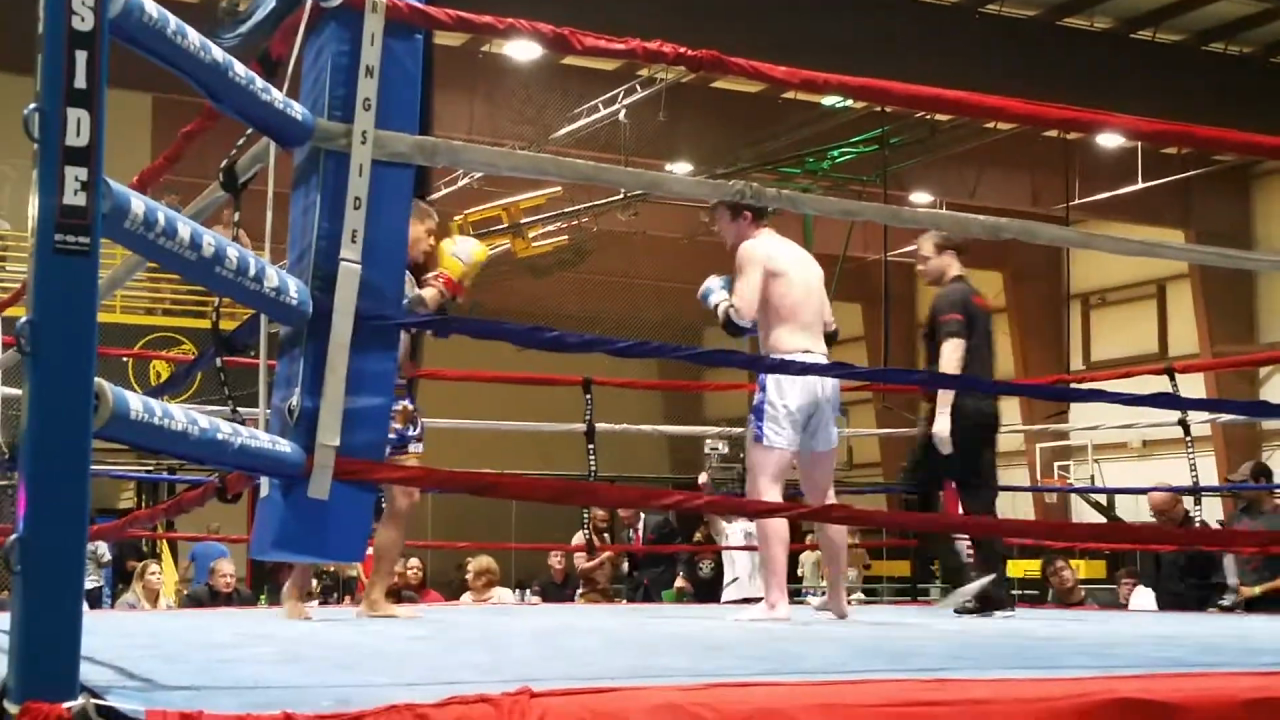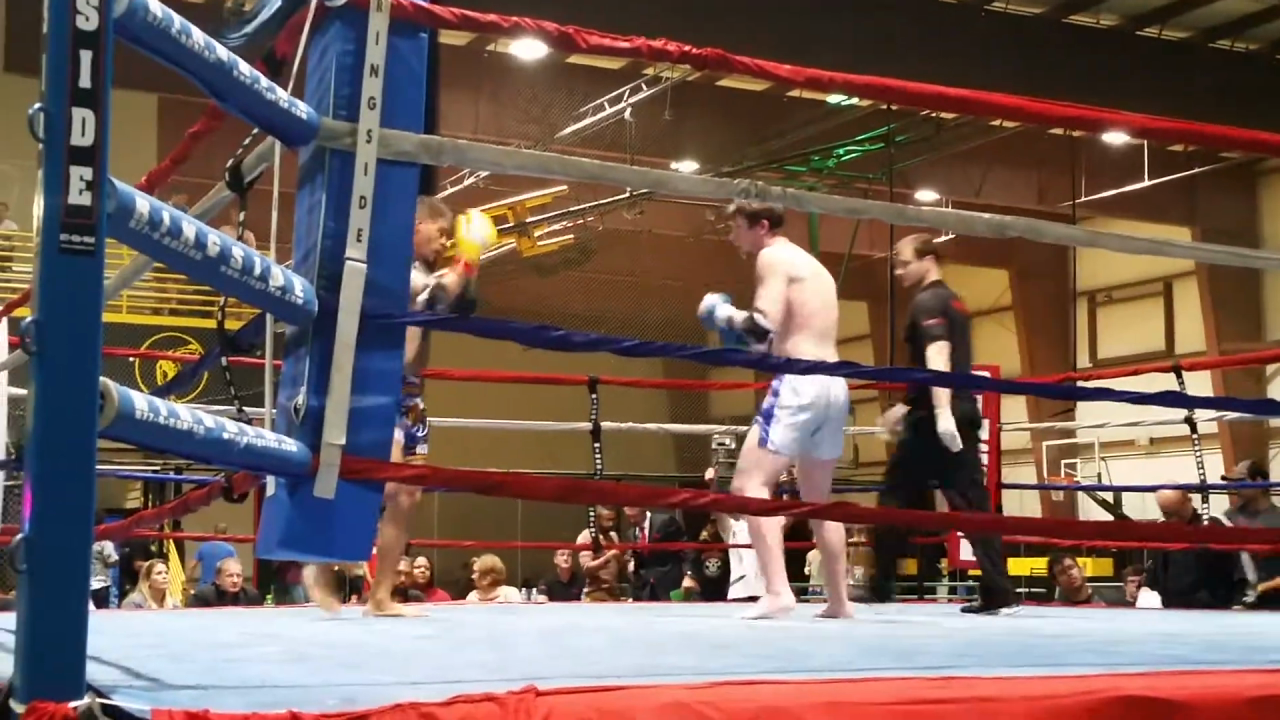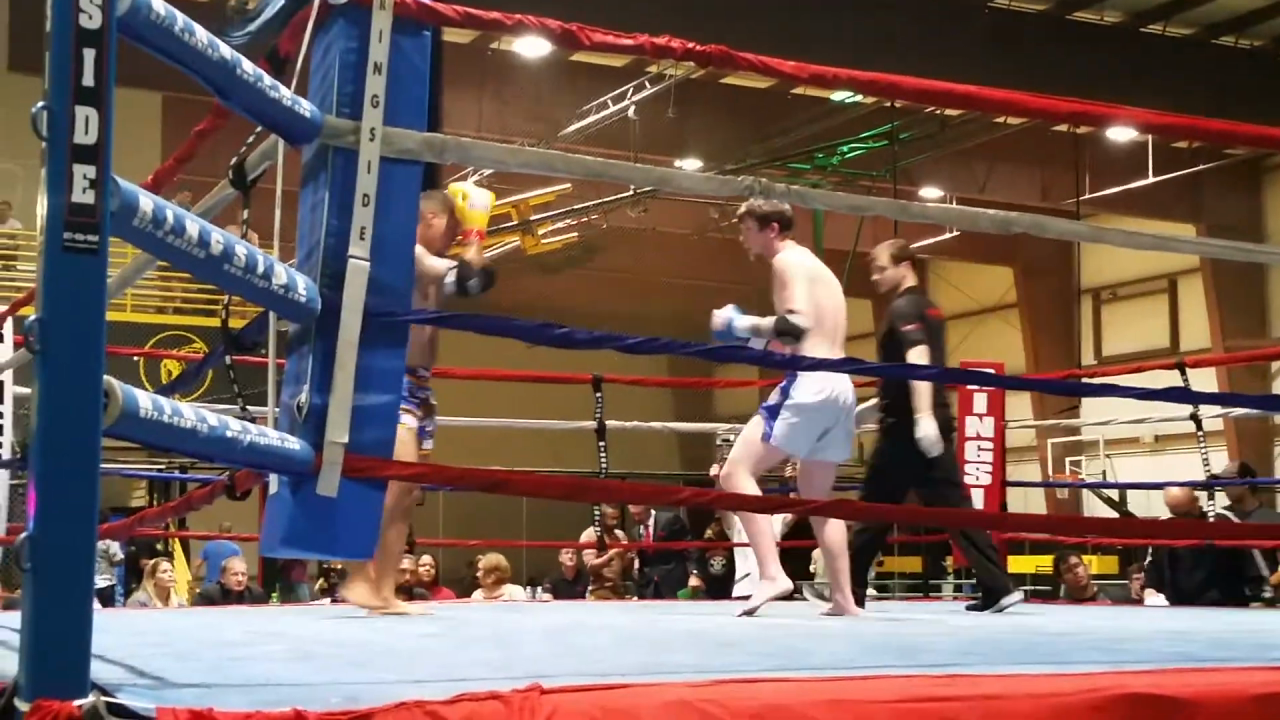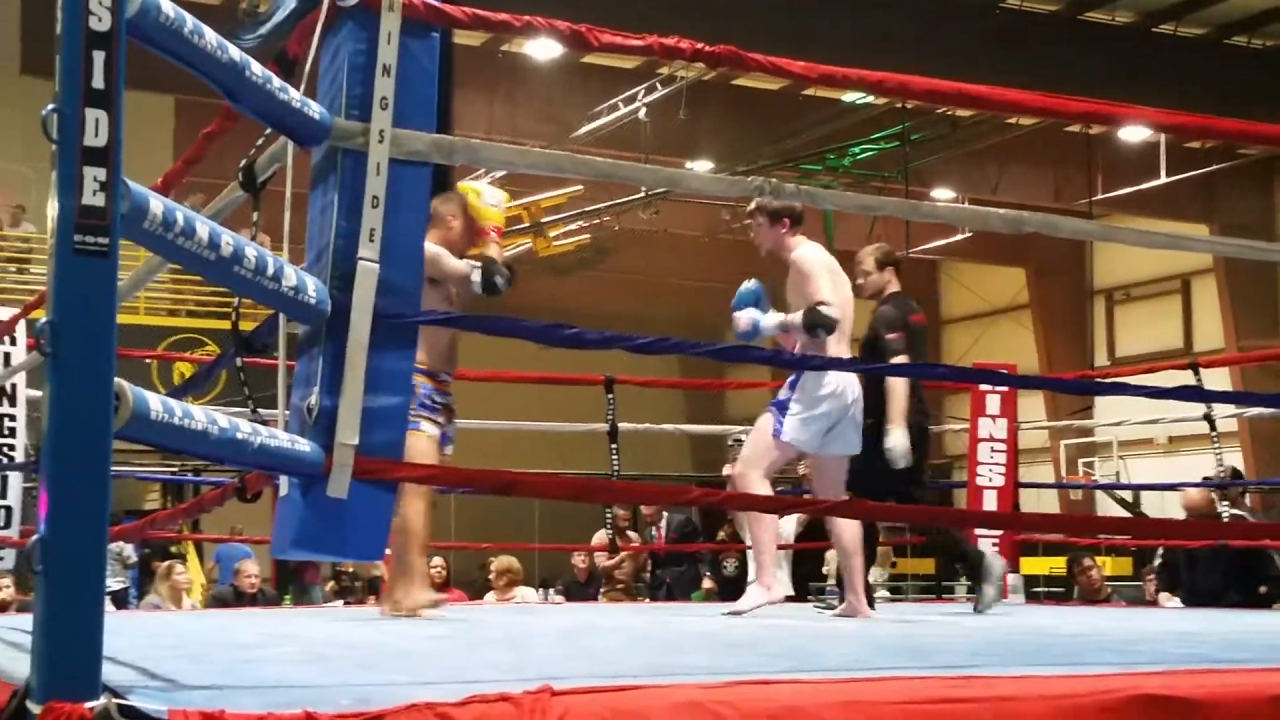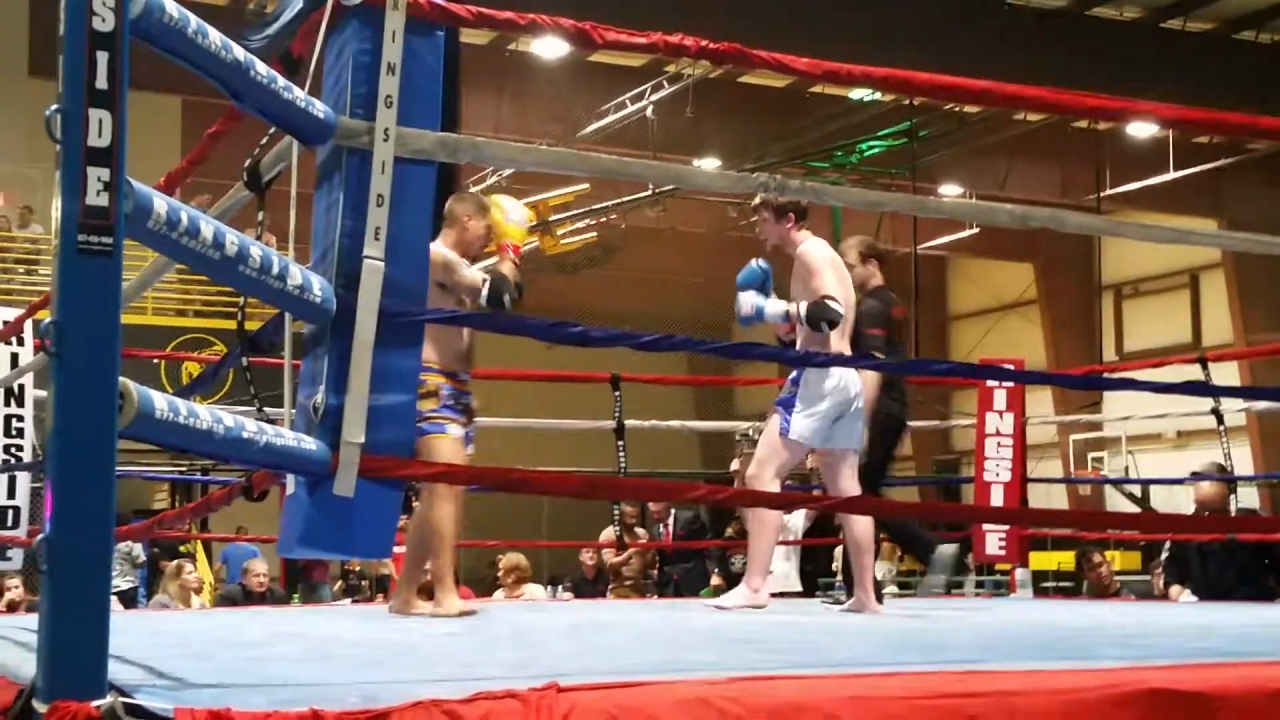
dt=0.1s
person 1, frame 1
left shoulder: (408, 277)
right elbow: (410, 312)
left wrist: (456, 282)
right wrist: (448, 279)
left knee: (404, 499)
left ankle: (375, 597)
right ankle: (297, 583)
person 1, frame 2
left shoulder: (423, 272)
left elbow: (463, 307)
right elbow: (433, 301)
left wrist: (465, 271)
right wrist: (464, 261)
left hip: (408, 394)
left knee: (405, 498)
right knee: (385, 486)
left ankle: (381, 596)
right ankle: (321, 567)
person 1, frame 3
left shoulder: (424, 263)
left elbow: (481, 280)
right elbow: (463, 282)
left wrist: (471, 237)
right wrist: (470, 231)
left hip: (418, 386)
left knee: (406, 494)
right knee: (396, 479)
left ankle: (383, 593)
right ankle: (359, 579)
person 1, frame 4
left shoulder: (444, 265)
right shoulder: (424, 254)
left elbow: (499, 279)
right elbow: (492, 280)
left wrist: (488, 235)
right wrist: (491, 230)
left hip: (437, 388)
right hip: (413, 384)
left knee: (421, 490)
right knee: (418, 483)
left ankle: (398, 594)
right ankle: (416, 587)
person 1, frame 5
left shoulder: (455, 267)
right shoulder: (437, 257)
left elbow: (510, 295)
right elbow: (498, 295)
left wrist: (508, 245)
right wrist: (510, 246)
left hip: (454, 389)
right hip: (432, 386)
left knee: (437, 495)
right knee: (448, 484)
left ankle: (404, 593)
right ankle: (446, 593)
person 2, frame 1
left shoulder: (754, 250)
right shoulder: (804, 258)
left elbow: (740, 322)
left wrist: (716, 298)
left hip: (786, 375)
right hip: (823, 376)
left knee: (765, 489)
right knee: (820, 494)
left ankle: (775, 600)
right ankle: (838, 595)
person 2, frame 2
left shoulder: (772, 258)
right shoulder: (816, 268)
left elbow: (762, 326)
left wrist: (721, 312)
right wrist: (773, 344)
left hip: (798, 382)
right hip: (832, 384)
left knee: (749, 484)
right knee: (816, 498)
left ankle: (777, 591)
right ankle: (839, 600)
person 2, frame 3
left shoulder: (788, 261)
right shoulder: (818, 270)
left elbow: (797, 327)
left wrist: (743, 326)
right wrist: (759, 342)
left hip: (810, 385)
right hip: (839, 388)
left knee: (735, 473)
right knee: (817, 500)
left ankle: (772, 575)
right ankle: (843, 597)
person 2, frame 4
left shoulder: (805, 256)
right shoulder: (822, 262)
left elbow: (827, 318)
left wrist: (765, 323)
right wrist: (767, 319)
left hip: (818, 380)
right hip: (846, 383)
left knee: (749, 471)
right knee: (832, 497)
left ankle: (766, 582)
right ankle: (856, 599)
person 2, frame 5
left shoulder: (811, 252)
right shoulder: (823, 258)
left elbow: (831, 312)
left wrist: (770, 308)
right wrist: (765, 301)
left hip: (821, 377)
right hip: (847, 380)
left knee: (762, 474)
right knee: (846, 492)
left ankle: (753, 586)
right ankle: (865, 595)
person 3, frame 1
left shoulder: (949, 297)
right shoulder: (977, 299)
left elbow: (952, 353)
left wrist: (941, 412)
left hip: (959, 415)
right hip: (983, 410)
left knee: (920, 494)
right knee: (980, 503)
left ankle: (961, 574)
right ankle: (994, 595)
person 3, frame 2
left shoulder: (927, 302)
right shoulder: (954, 302)
left elbow: (938, 356)
left wrist: (941, 412)
right wrist: (903, 407)
left hip: (931, 419)
right hip: (963, 412)
left knee: (896, 498)
right knee: (973, 502)
left ankle: (880, 589)
right ankle: (998, 593)
person 3, frame 3
left shoulder: (903, 308)
right shoulder: (928, 308)
left elbow: (918, 360)
left wrist: (923, 416)
right wrist: (873, 404)
left hip: (906, 426)
right hip: (938, 420)
left knee: (875, 504)
right knee: (951, 504)
left ankle: (853, 589)
right ankle: (998, 586)
person 3, frame 4
left shoulder: (886, 315)
right shoulder: (912, 313)
left elbow: (897, 370)
left wrist: (894, 427)
left hip: (885, 429)
right hip: (915, 427)
right knee: (915, 506)
right ankle: (980, 564)
person 3, frame 5
left shoulder: (871, 307)
right shoulder: (890, 305)
left elbow: (873, 366)
left hip: (875, 416)
right hip: (890, 416)
right knee: (869, 499)
right ankle: (932, 549)
